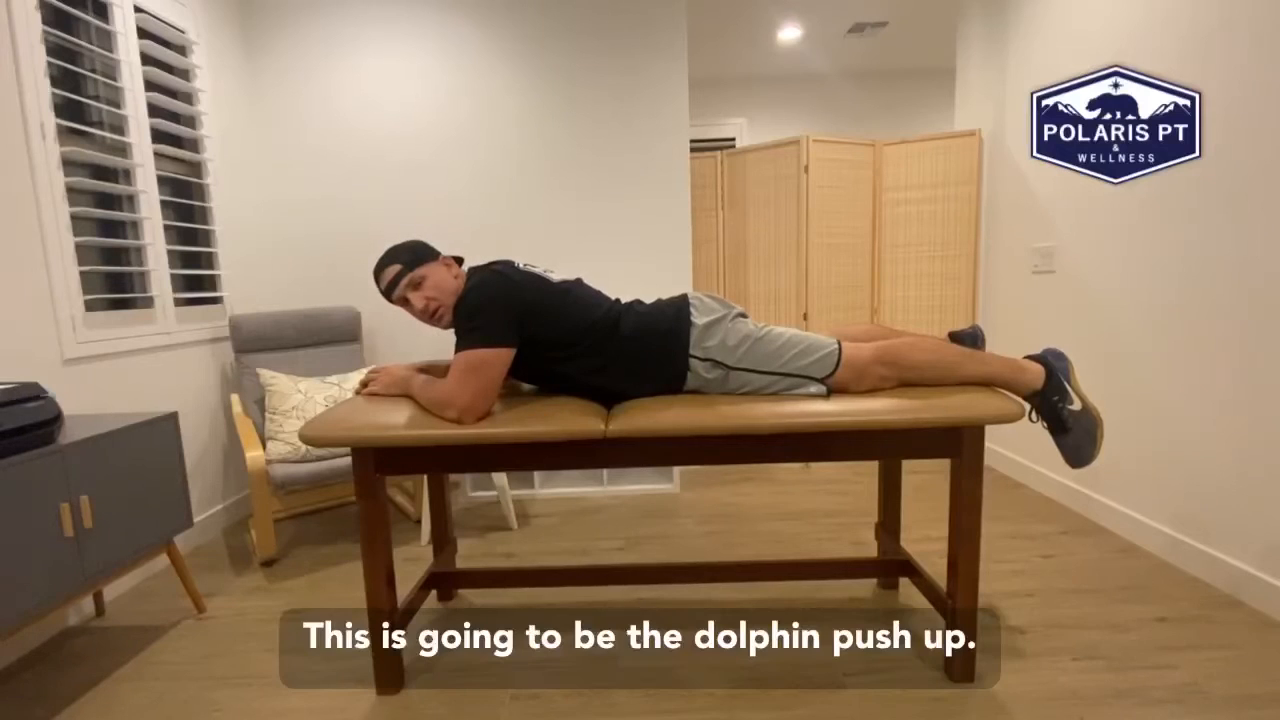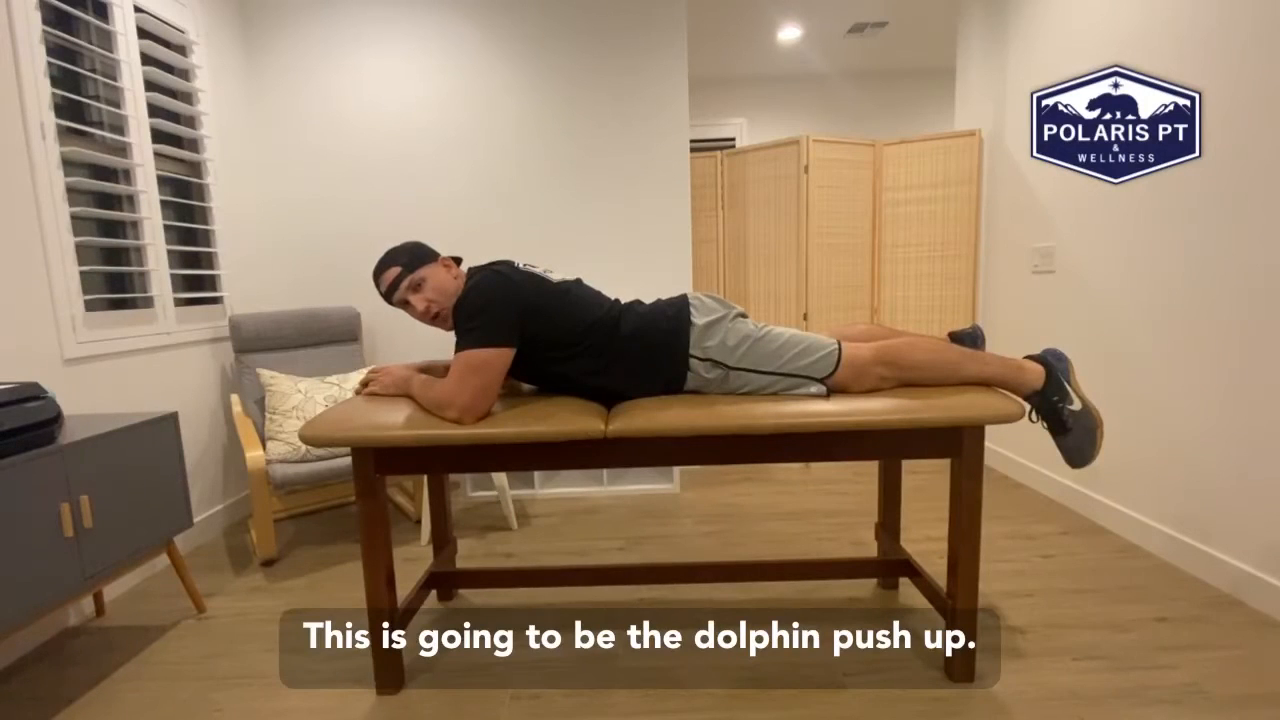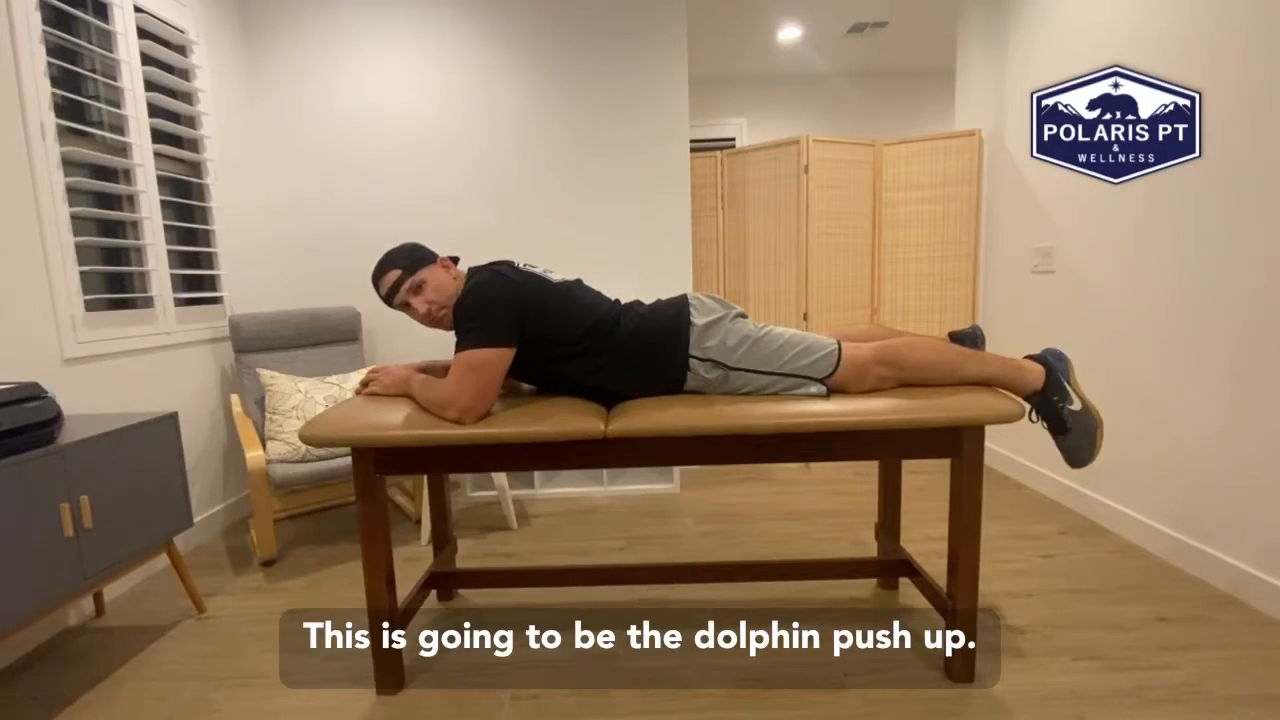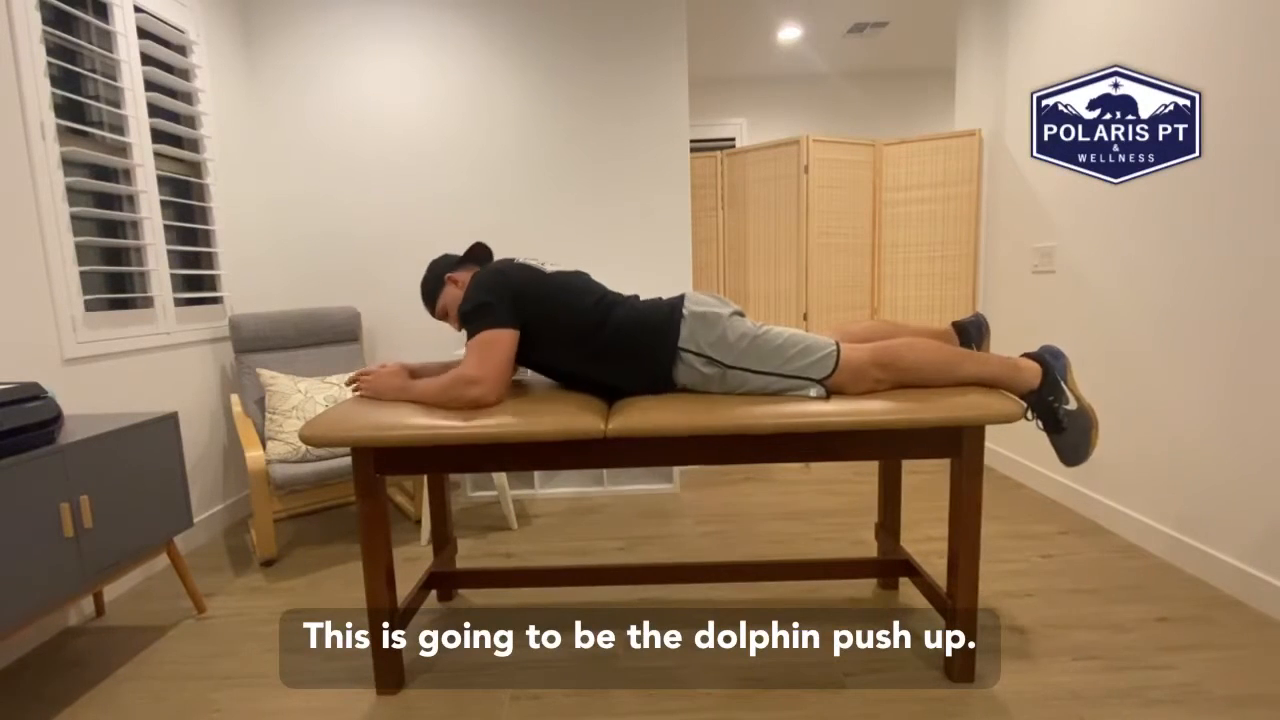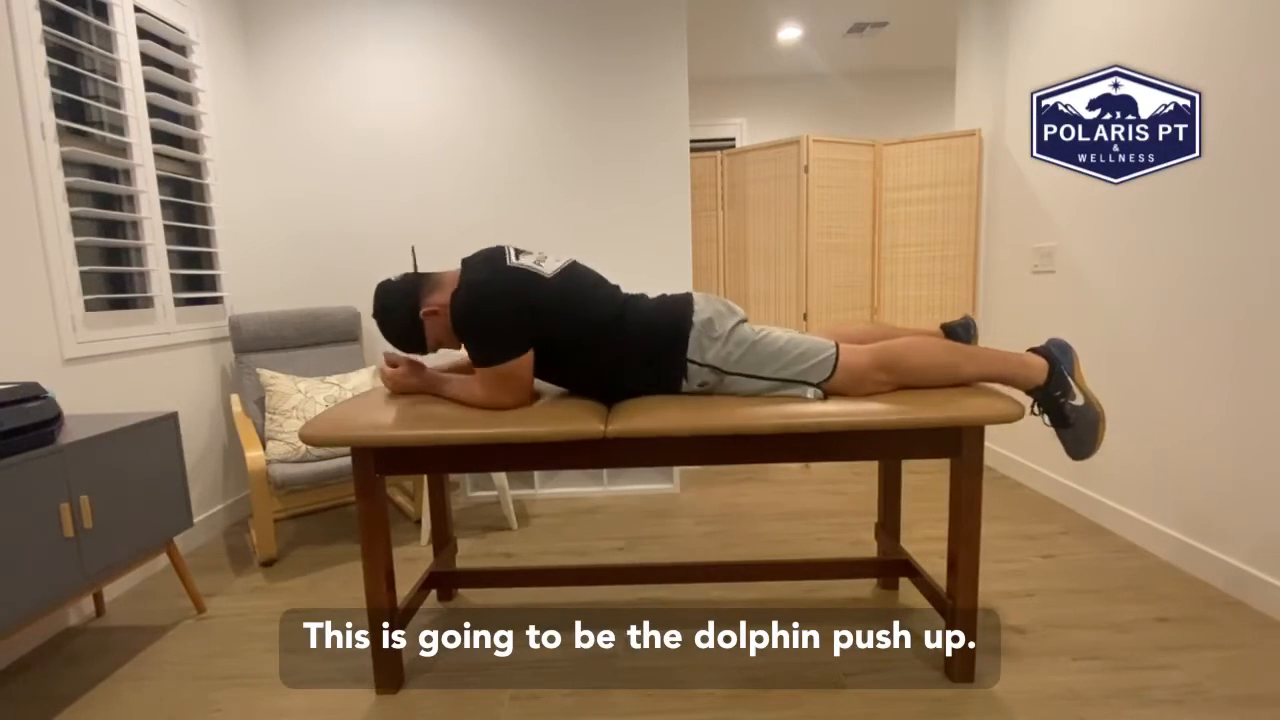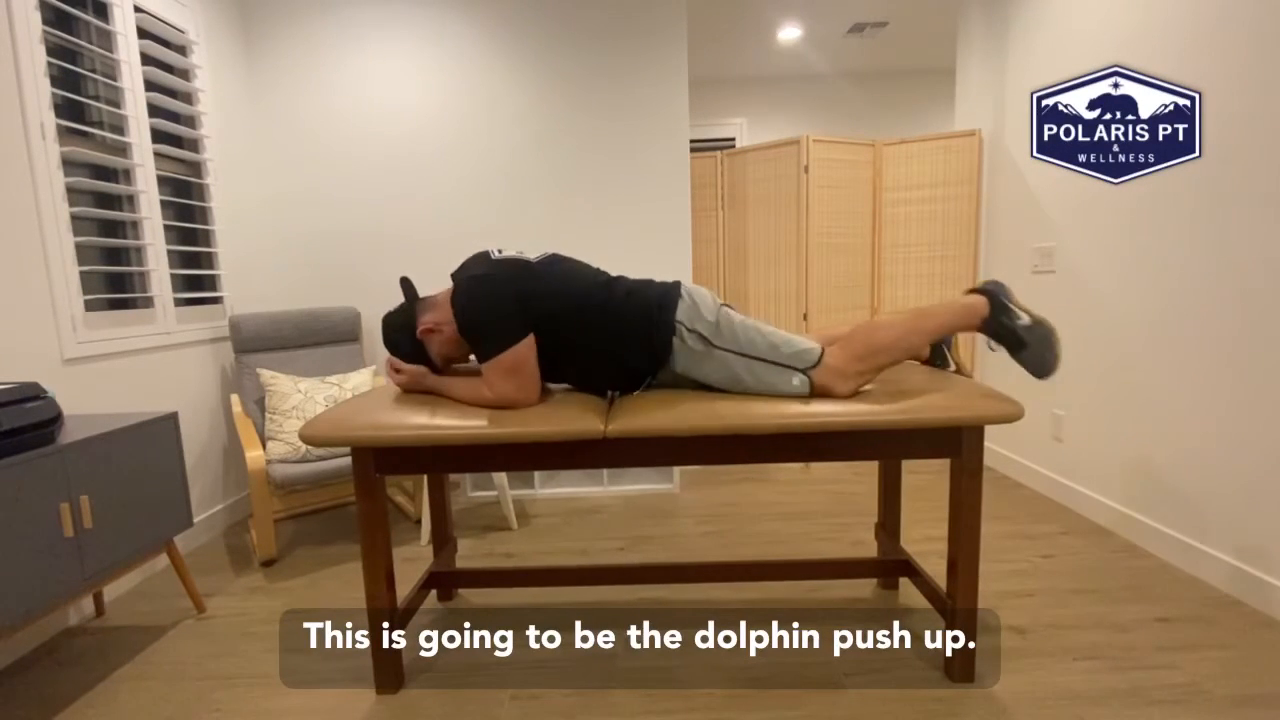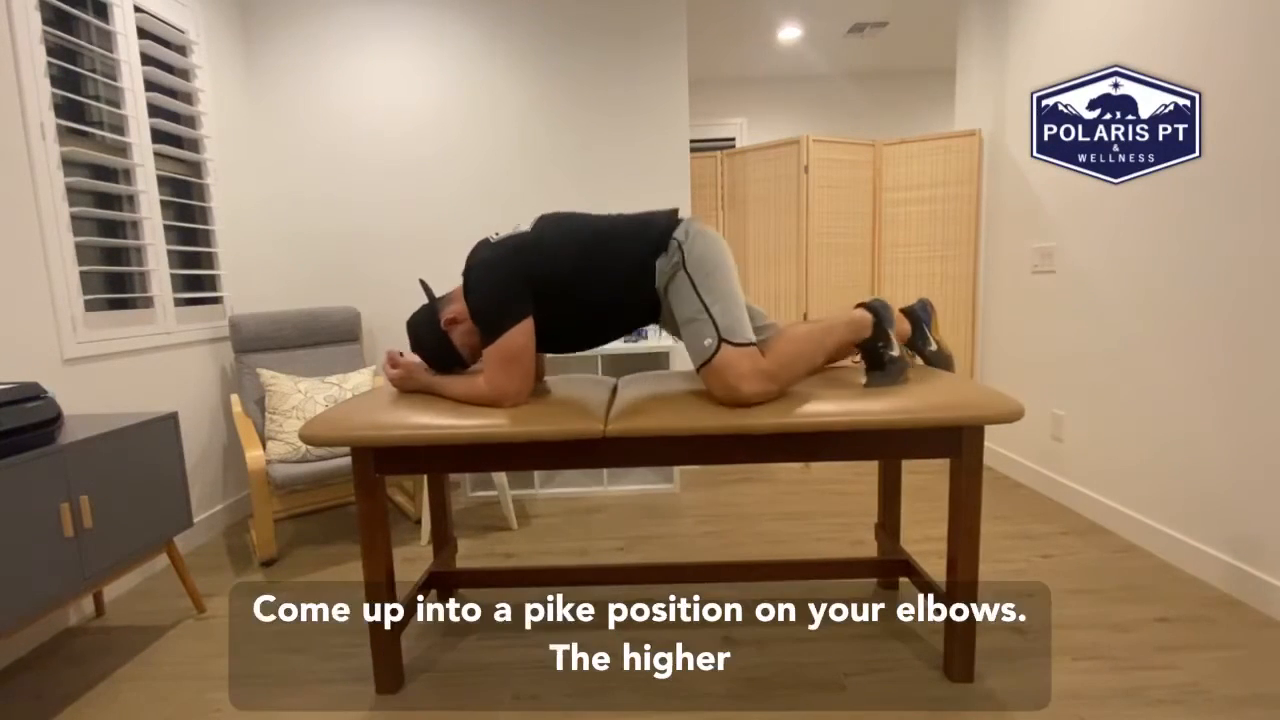
dt=0.7s
person 1, frame 1
left shoulder: (486, 293)
right shoulder: (496, 298)
left elbow: (467, 403)
right elbow: (487, 368)
left wrist: (409, 384)
right wrist: (420, 366)
left hip: (694, 346)
right hip: (681, 338)
left knee: (864, 368)
right knee: (837, 343)
left ankle: (1034, 375)
right ankle: (952, 342)
person 1, frame 2
left shoulder: (486, 293)
right shoulder: (497, 294)
left elbow: (467, 404)
right elbow: (490, 367)
left wrist: (409, 382)
right wrist: (422, 365)
left hip: (695, 343)
right hip: (682, 336)
left knee: (863, 367)
right knee: (835, 343)
left ankle: (1034, 373)
right ankle: (953, 341)
person 1, frame 3
left shoulder: (486, 292)
right shoulder: (497, 294)
left elbow: (467, 404)
right elbow: (487, 366)
left wrist: (410, 383)
right wrist: (418, 368)
left hip: (693, 346)
right hip: (680, 334)
left knee: (864, 368)
right knee: (835, 344)
left ankle: (1033, 375)
right ankle: (953, 342)
person 1, frame 4
left shoulder: (492, 284)
right shoulder: (520, 284)
left elbow: (484, 387)
right elbow: (498, 364)
left wrist: (407, 387)
right wrist: (420, 369)
left hip: (690, 344)
right hip: (684, 335)
left knee: (861, 368)
right knee: (839, 343)
left ankle: (1031, 373)
right ankle: (958, 335)
person 1, frame 5
left shoulder: (483, 297)
right shoulder: (488, 268)
left elbow: (509, 394)
right elbow: (512, 356)
left wrist: (425, 380)
right wrist: (443, 370)
left hip: (694, 353)
right hip: (682, 323)
left knee: (863, 370)
right knee: (836, 343)
left ankle: (1039, 367)
right ankle: (948, 336)
person 1, frame 6
left shoulder: (482, 295)
right shoulder: (490, 281)
left elbow: (516, 393)
right elbow: (524, 370)
left wrist: (430, 382)
right wrist: (442, 377)
left hip: (684, 331)
right hip: (667, 340)
left knee: (838, 374)
right knee: (811, 353)
left ankle: (979, 309)
right ankle: (927, 344)
person 1, frame 7
left shoulder: (490, 281)
right shoulder: (499, 274)
left elbow: (509, 389)
right elbow: (529, 370)
left wrist: (426, 381)
right wrist: (441, 373)
left hip: (678, 253)
right hip: (668, 267)
left knee: (743, 384)
right knee: (781, 354)
left ankle: (867, 323)
right ankle: (905, 327)
